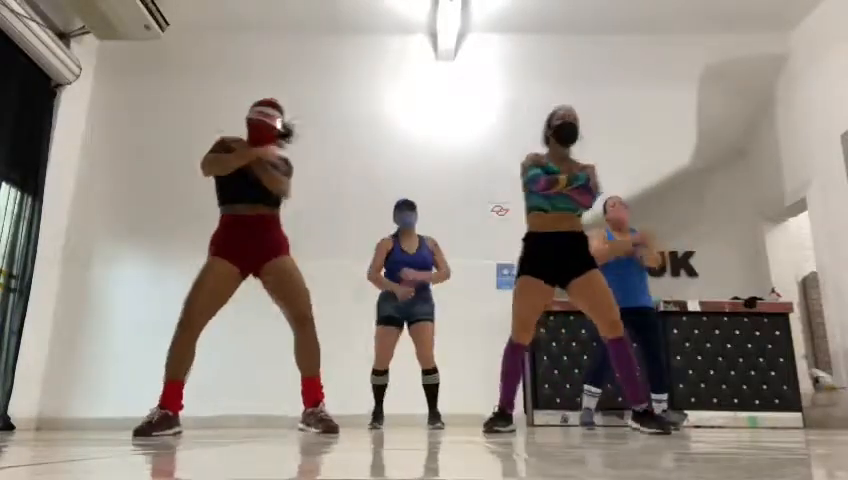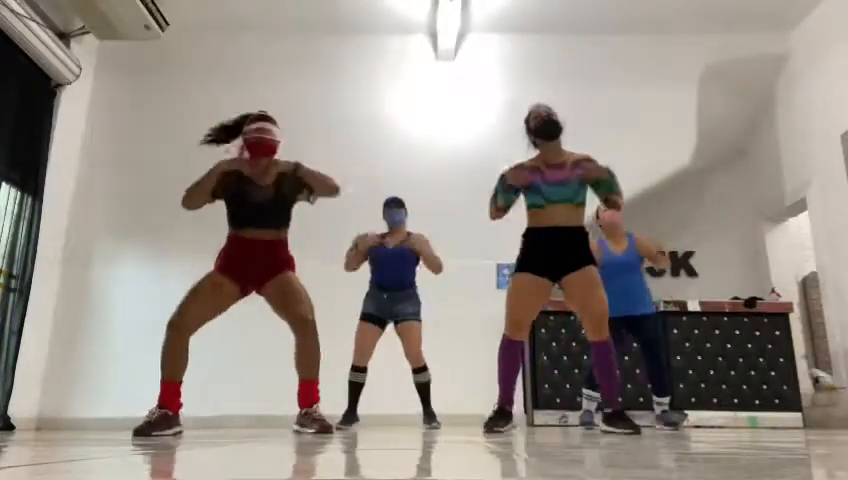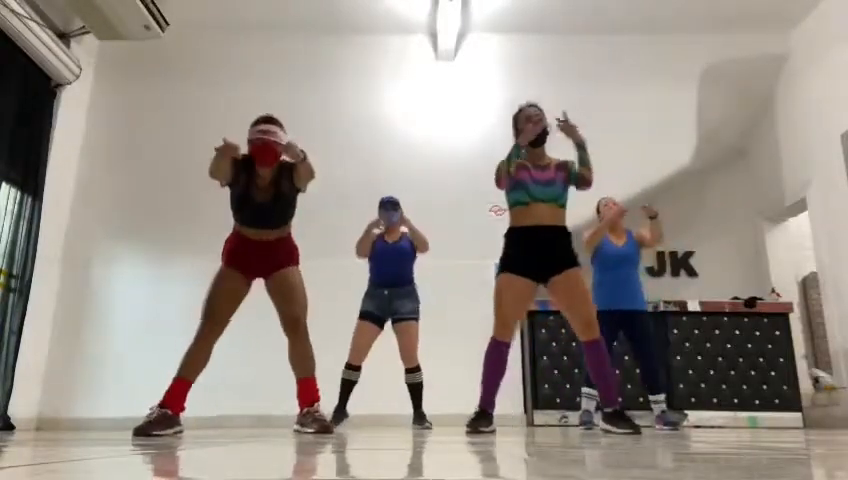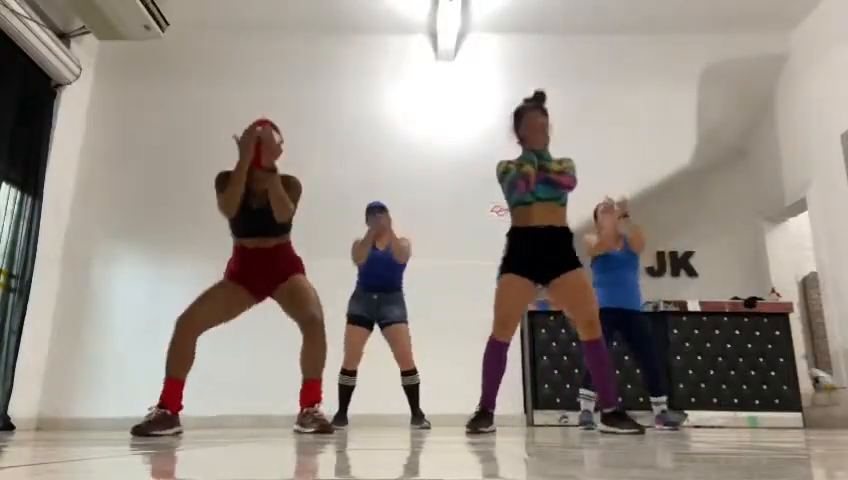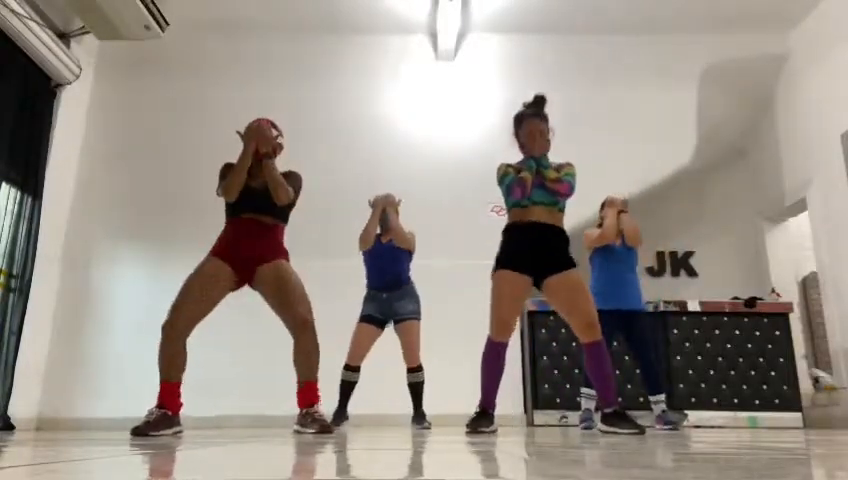
dt=0.4s
person 1, frame 1
left shoulder: (586, 172)
right shoulder: (534, 162)
left elbow: (586, 201)
right elbow: (535, 184)
right wrist: (578, 177)
left hip: (575, 251)
right hip: (538, 251)
left knee: (612, 324)
right knee: (521, 332)
left ankle: (640, 408)
right ankle: (504, 411)
person 1, frame 2
left shoulder: (583, 163)
right shoulder: (524, 170)
left elbow: (615, 203)
right elbow: (495, 212)
left wrist: (605, 176)
right wrist: (506, 181)
left hip: (575, 247)
right hip: (536, 248)
left knee: (599, 324)
right knee: (515, 327)
left ankle: (612, 410)
right ankle: (504, 408)
person 1, frame 3
left shoulder: (563, 167)
right shoulder: (512, 166)
left elbow: (584, 181)
right elbow: (501, 182)
left wrist: (578, 141)
right wrist: (520, 143)
left hip: (558, 247)
right hip: (521, 247)
left knee: (588, 325)
right knee: (503, 329)
left ankle: (611, 409)
right ankle: (484, 411)
person 1, frame 4
left shoulder: (563, 163)
right shoulder: (507, 167)
left elbow: (568, 182)
right elbow: (521, 186)
left wrist: (542, 150)
right wrist: (530, 150)
left hip: (560, 248)
right hip: (522, 248)
left knee: (591, 325)
right knee: (502, 329)
left ankle: (610, 410)
right ankle: (485, 410)
person 1, frame 5
left shoulder: (564, 168)
right shoulder: (507, 170)
left elbow: (564, 189)
right elbow: (517, 191)
left wrist: (542, 158)
right wrist: (530, 160)
left hip: (554, 249)
right hip: (517, 247)
left knee: (589, 326)
right knee: (500, 329)
left ankle: (610, 410)
right ankle: (486, 411)
person 2, frame 1
left shoulder: (280, 162)
right shoulder: (227, 148)
left elbow: (282, 189)
right elbow: (209, 167)
left wrist: (253, 161)
right wrist: (254, 153)
left hip: (270, 243)
right hip: (229, 243)
left knee: (303, 317)
right knee: (188, 321)
left ankle: (314, 407)
right ankle: (167, 410)
person 2, frame 2
left shoulder: (289, 179)
right shoulder: (231, 177)
left elbow: (332, 189)
right elbow: (189, 202)
left wrist: (293, 167)
right wrist: (220, 167)
left hip: (276, 264)
right hip: (234, 262)
left knee: (306, 322)
right knee: (178, 325)
left ankle: (309, 409)
right ankle: (167, 411)
person 2, frame 3
left shoulder: (290, 173)
right shoulder: (239, 168)
left elbow: (307, 175)
right elbow: (216, 172)
left wrist: (300, 156)
right wrist: (224, 154)
left hip: (280, 255)
right hip: (240, 254)
left knee: (296, 324)
right knee: (209, 329)
left ankle: (310, 409)
right ankle: (169, 410)
person 2, frame 4
left shoulder: (289, 183)
right shoulder: (229, 179)
left elbow: (284, 215)
right elbow: (228, 209)
left wrist: (269, 166)
right wrist: (244, 159)
left hip: (284, 267)
right hip: (243, 270)
left knee: (314, 321)
right knee: (186, 323)
left ankle: (310, 409)
right ankle: (168, 410)
person 2, frame 5
left shoulder: (290, 177)
right shoulder: (232, 170)
left elbow: (282, 198)
right elbow: (229, 194)
left wrist: (266, 155)
right wrist: (248, 149)
left hip: (269, 253)
right hip: (227, 251)
left knee: (304, 322)
right knee: (174, 324)
left ankle: (309, 409)
right ankle: (167, 410)
person 3, frame 1
left shoulder: (429, 243)
right shoulder: (387, 244)
left elbow: (445, 272)
right elbow: (372, 275)
left wrist: (421, 276)
right wrist: (395, 288)
left hip: (421, 302)
right hip: (391, 302)
left knee: (427, 358)
right knee: (382, 357)
left ankle: (434, 412)
right ankle: (378, 411)
person 3, frame 2
left shoulder: (417, 239)
right shoulder: (373, 242)
left elbow: (437, 268)
right elbow: (349, 267)
left wrist: (422, 249)
right wrist: (356, 246)
left hip: (406, 300)
right hip: (376, 300)
left knee: (415, 355)
right knee: (359, 355)
left ankle: (428, 411)
right ankle: (351, 411)
person 3, frame 3
left shoulder: (410, 237)
right shoulder: (373, 238)
left elbow: (424, 247)
right elbow: (361, 252)
left wrist: (409, 225)
right wrist: (370, 230)
left hip: (405, 297)
right hip: (375, 297)
left knee: (410, 356)
right knee: (356, 355)
left ankle: (418, 413)
right ankle: (340, 408)
person 3, frame 4
left shoulder: (401, 242)
right shoulder: (360, 243)
left elbow: (402, 257)
right elbow: (359, 260)
left wrist: (389, 231)
right wrist: (371, 233)
left hip: (392, 302)
right hip: (362, 301)
left knee: (405, 359)
right knee: (350, 359)
left ankle: (416, 413)
right ankle: (341, 413)
person 3, frame 5
left shoulder: (407, 238)
right shoulder: (369, 239)
left elbow: (400, 238)
right elbow: (365, 241)
left wrist: (392, 210)
right wrist: (376, 210)
left hip: (404, 299)
right hip: (374, 301)
left knee: (412, 358)
right knee: (354, 356)
left ankle: (418, 413)
right ankle: (341, 410)
person 4, frame 1
left shoulder: (641, 236)
right shoulder: (600, 236)
left elbow: (655, 260)
right elbow: (597, 256)
left wrist: (637, 249)
right wrist: (630, 243)
left hip: (641, 307)
left knee: (656, 356)
right knee: (604, 355)
left ankle: (661, 409)
right ankle: (587, 408)
person 4, frame 2
left shoulder: (637, 241)
right shoulder: (596, 247)
left elbow: (662, 265)
left wrist: (659, 254)
left hip: (642, 312)
right hip: (610, 315)
left knee: (657, 359)
left ankle: (662, 411)
right ankle: (587, 410)
person 4, frame 3
left shoulder: (635, 236)
right shoulder: (596, 237)
left elbow: (656, 239)
right elbow: (590, 241)
left wrist: (653, 217)
right wrist: (609, 221)
left hip: (634, 308)
right hip: (603, 309)
left knee: (648, 359)
left ankle: (661, 412)
right ankle: (587, 411)
person 4, frame 4
left shoulder: (629, 240)
right shoulder: (592, 240)
left elbow: (638, 245)
right elbow: (605, 245)
left wrist: (624, 216)
right wrist: (608, 214)
left hip: (632, 309)
right hip: (603, 308)
left knee: (649, 360)
left ankle: (661, 412)
right ankle: (586, 412)
person 4, frame 5
left shoulder: (628, 235)
right shoulder: (592, 234)
left elbow: (634, 239)
right elbow: (607, 236)
left wrist: (624, 211)
right wrist: (612, 210)
left hip: (632, 308)
right hip: (602, 308)
left knee: (647, 359)
left ankle: (661, 411)
right ankle: (587, 411)
